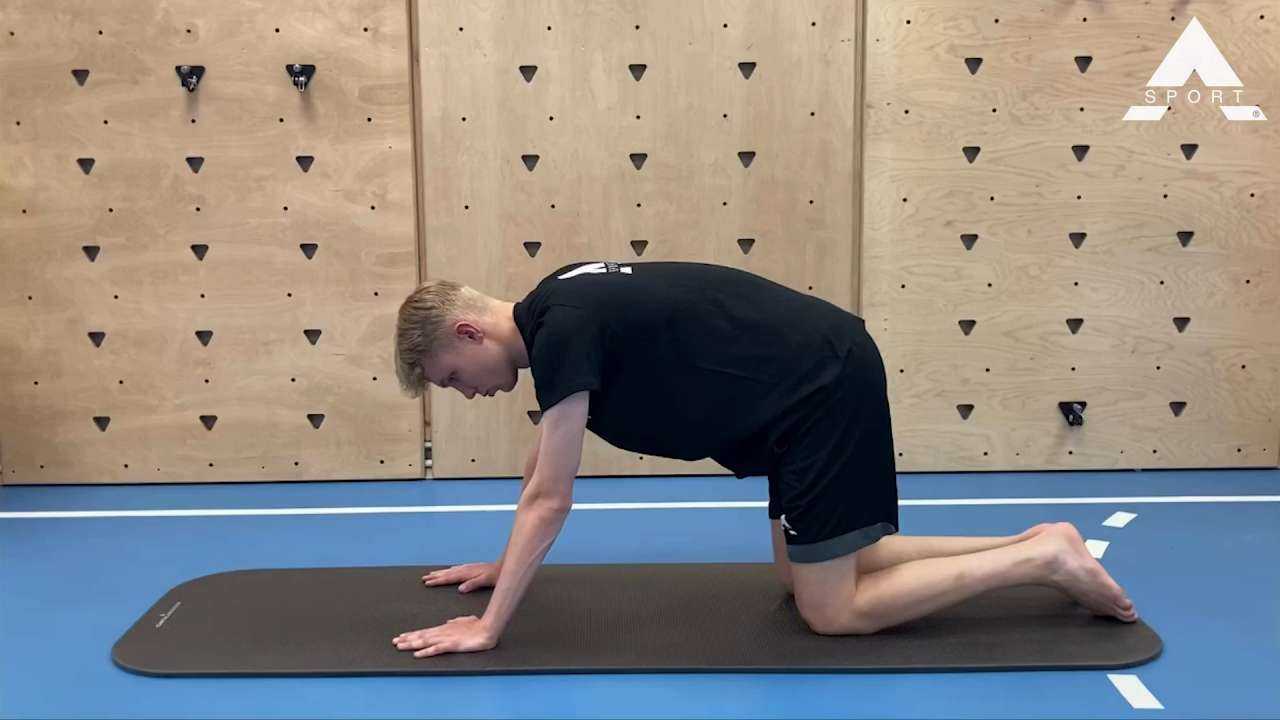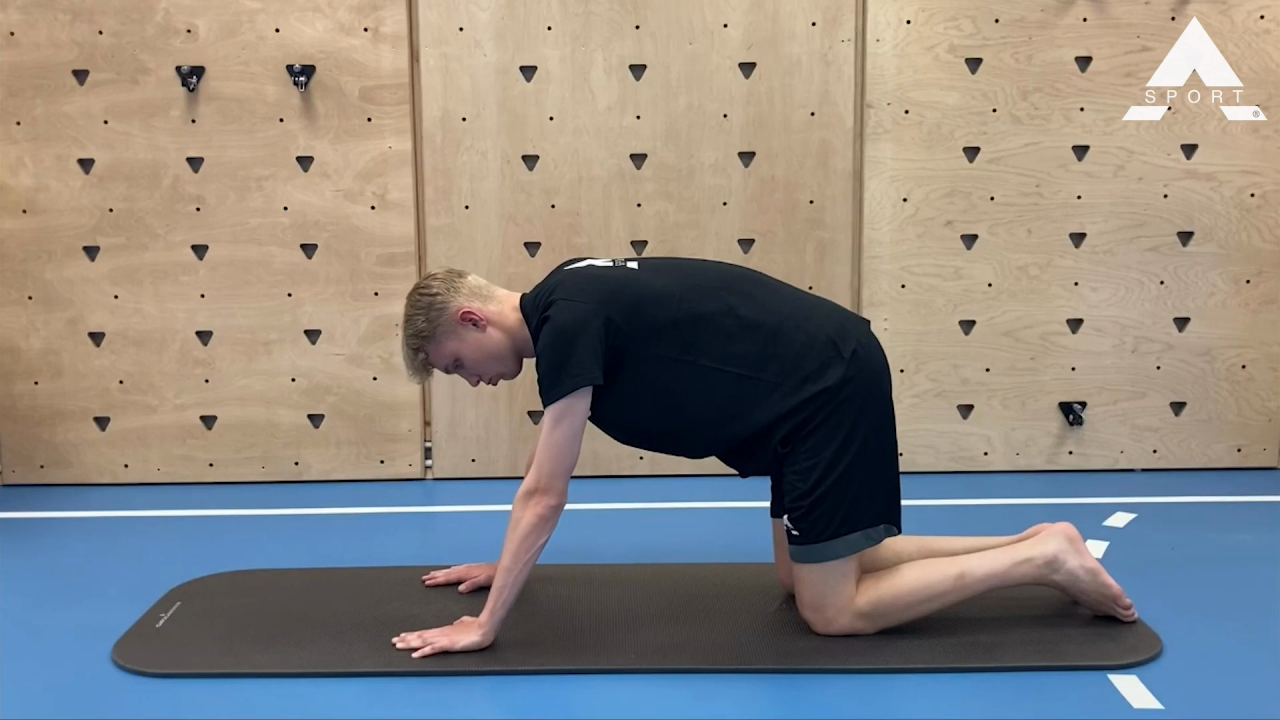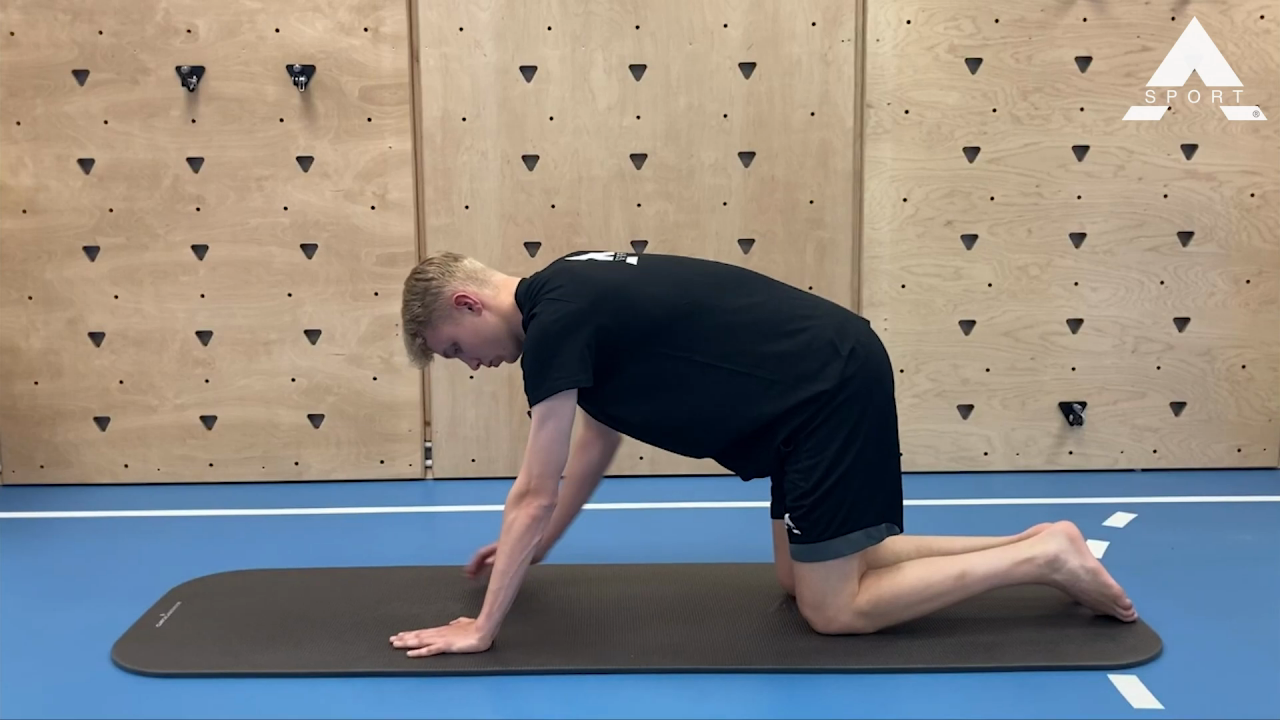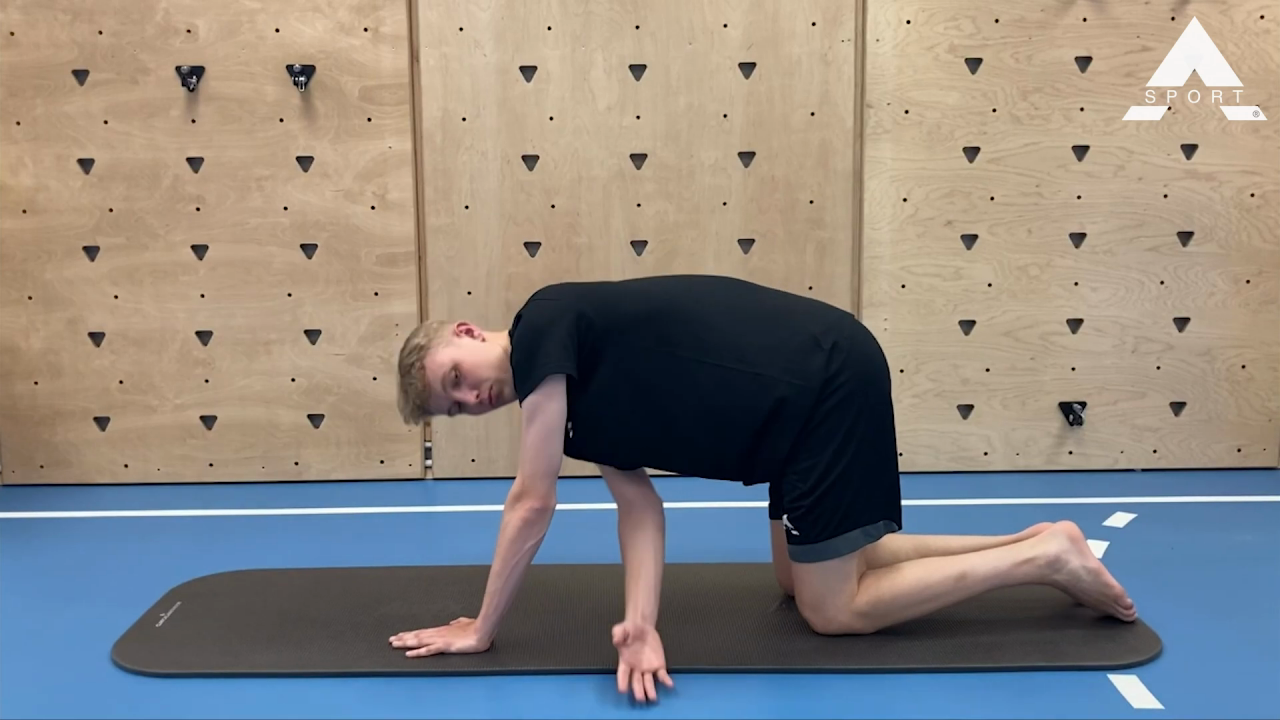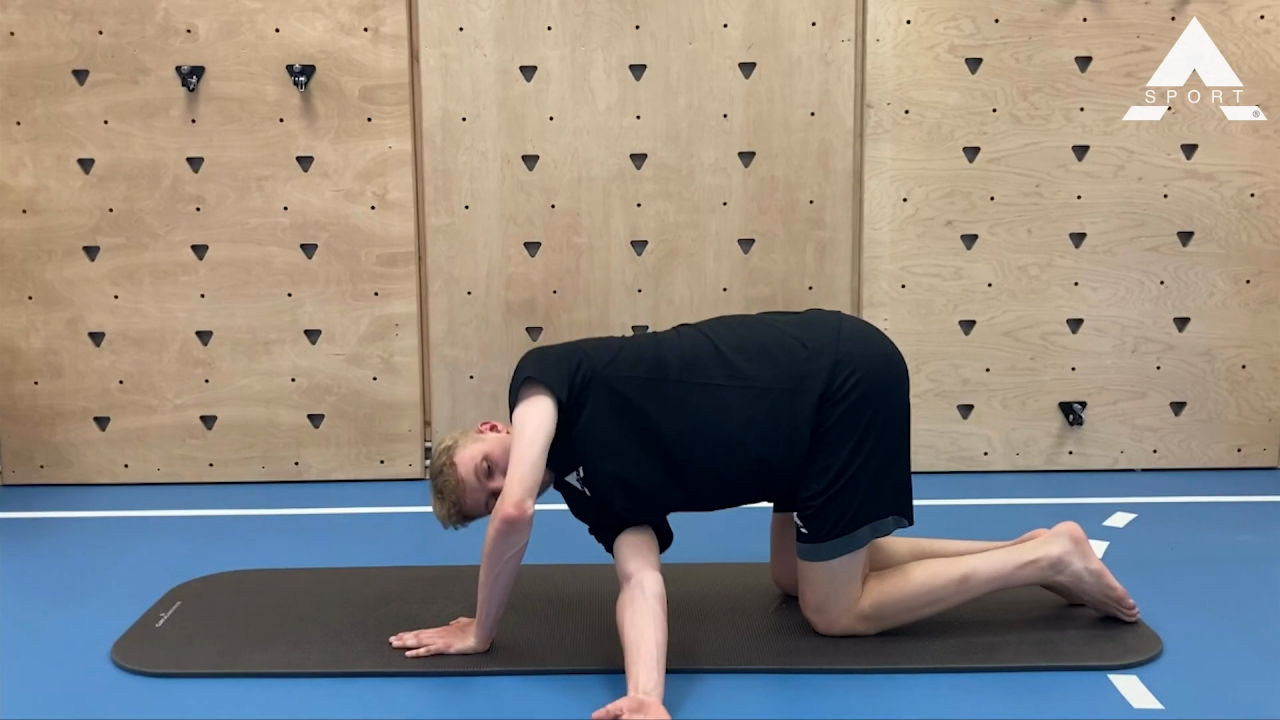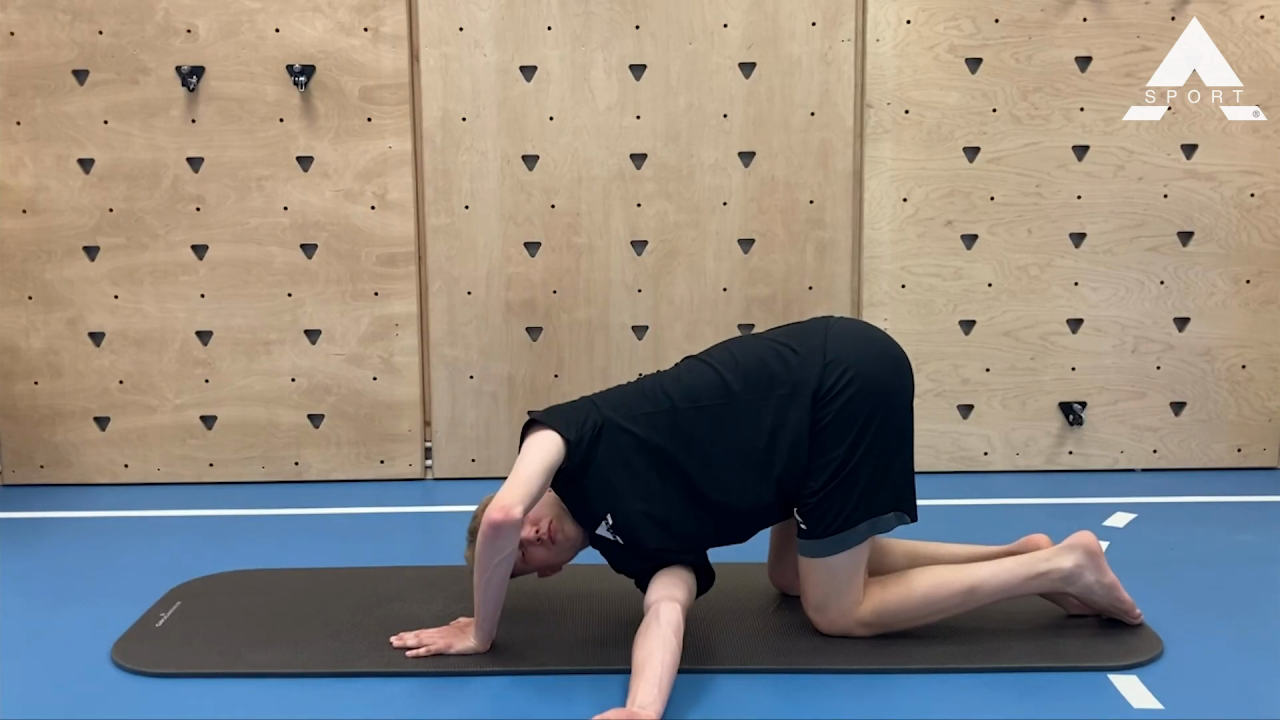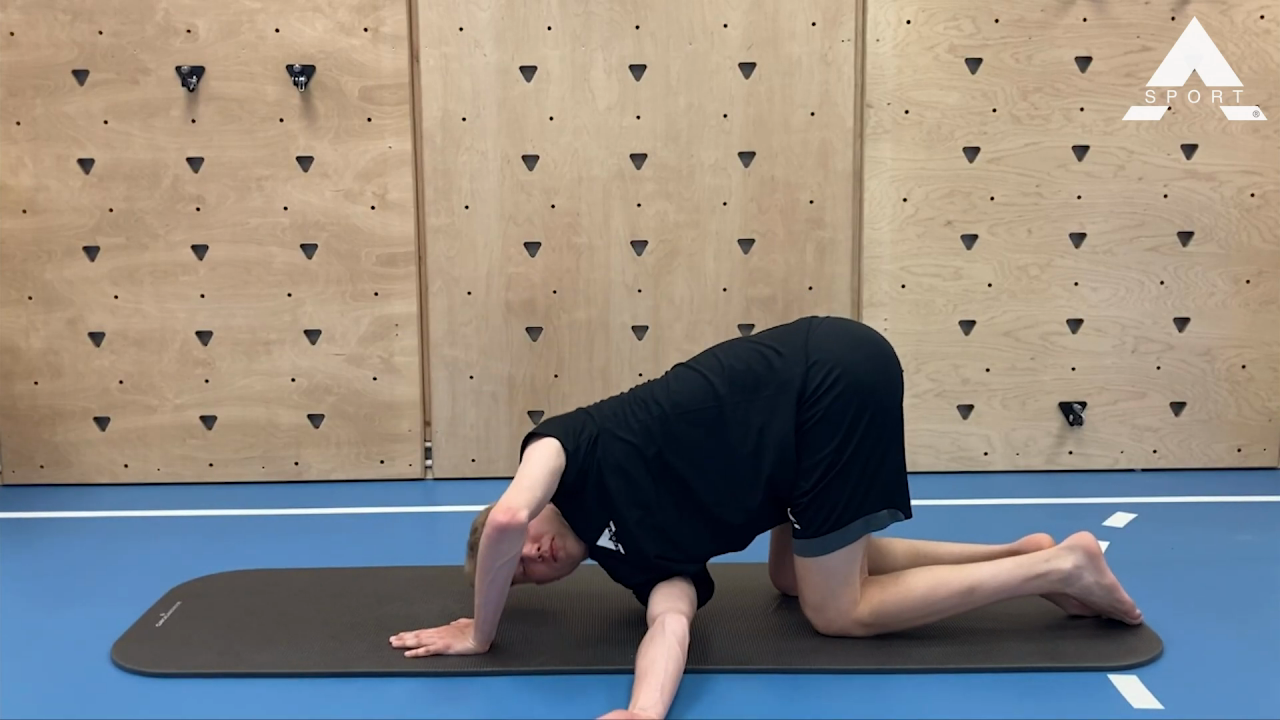
dt=0.5s
person 1, frame 1
left shoulder: (561, 332)
right shoulder: (559, 314)
left elbow: (549, 500)
right elbow: (539, 466)
left wrist: (488, 628)
right wrist: (506, 563)
left hip: (825, 386)
right hip: (820, 375)
left knee: (832, 608)
right knee: (803, 571)
left ankle: (1046, 558)
right ankle: (1031, 543)
person 1, frame 2
left shoulder: (568, 325)
right shoulder: (566, 308)
left elbow: (544, 495)
right elbow: (543, 474)
left wrist: (483, 626)
right wrist: (504, 563)
left hip: (830, 386)
right hip: (825, 377)
left knee: (832, 608)
right knee: (804, 571)
left ankle: (1046, 561)
right ankle: (1034, 542)
person 1, frame 3
left shoulder: (555, 322)
right shoulder: (572, 299)
left elbow: (534, 494)
right elbow: (602, 434)
left wrist: (481, 630)
right wrist: (532, 545)
left hip: (831, 388)
right hip: (827, 375)
left knee: (833, 608)
right knee: (802, 574)
left ankle: (1046, 559)
right ankle: (1032, 542)
person 1, frame 4
left shoulder: (541, 329)
right shoulder: (573, 399)
left elbow: (531, 504)
right elbow: (638, 500)
left wrist: (480, 629)
right wrist: (640, 623)
left hip: (828, 382)
right hip: (822, 378)
left knee: (832, 608)
right knee: (801, 573)
left ankle: (1045, 556)
right ankle: (1029, 542)
person 1, frame 5
left shoulder: (542, 377)
right shoulder: (598, 492)
left elbow: (515, 512)
right elbow: (643, 580)
left wrist: (480, 633)
left hip: (846, 377)
right hip: (834, 379)
left knee: (835, 611)
right knee: (798, 576)
left ankle: (1046, 558)
right ankle: (1024, 549)
person 1, frame 6
left shoulder: (560, 434)
right shoulder: (637, 538)
left elbow: (498, 514)
right elbow: (667, 612)
left wrist: (482, 631)
left hip: (844, 377)
right hip: (839, 377)
left knee: (838, 611)
right knee: (794, 577)
left ankle: (1057, 566)
right ankle: (1021, 555)
person 1, frame 7
left shoulder: (559, 441)
right shoulder: (637, 544)
left elbow: (507, 521)
right elbow: (673, 620)
left wrist: (479, 634)
left hip: (834, 378)
right hip: (834, 374)
left knee: (837, 610)
right knee: (796, 576)
left ankle: (1059, 568)
right ankle: (1023, 553)
